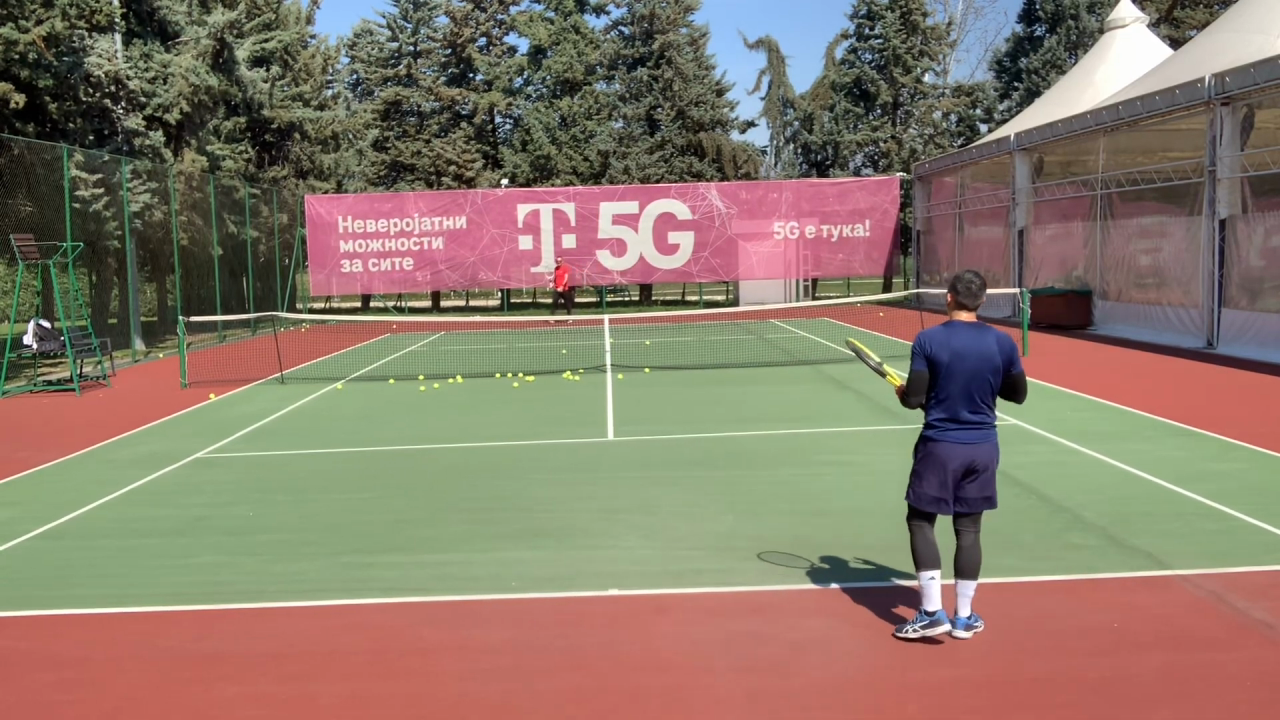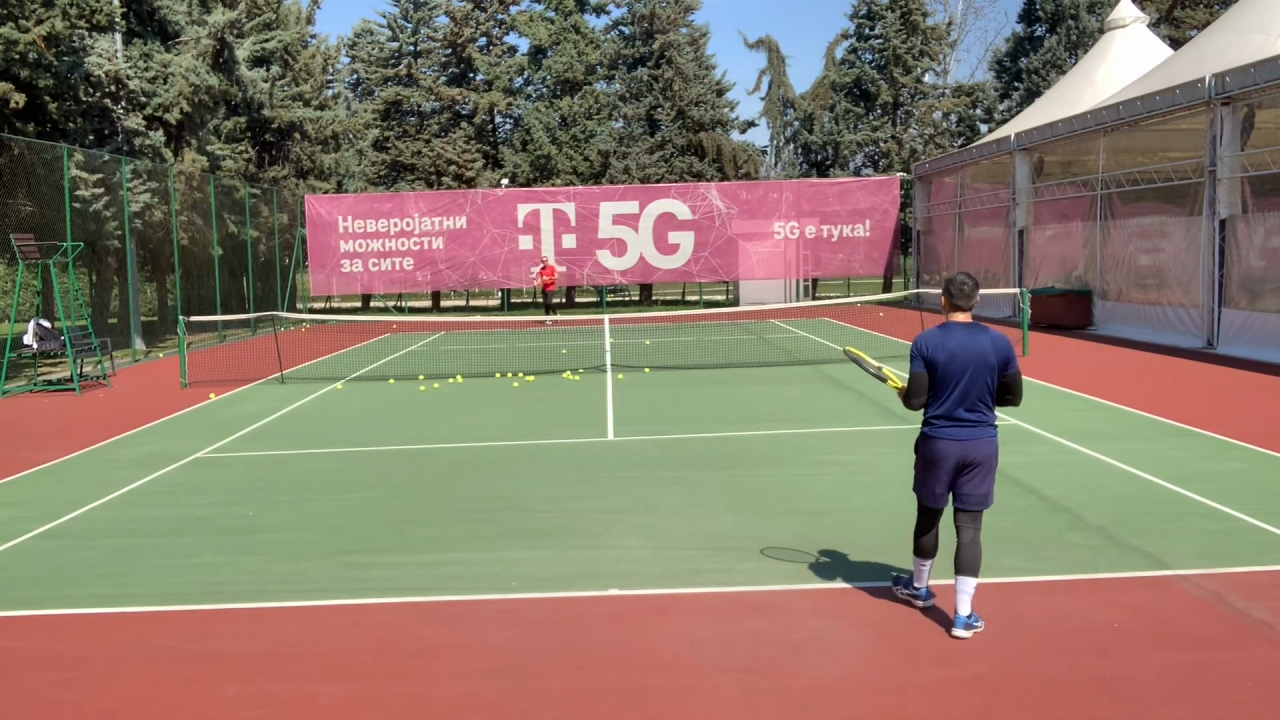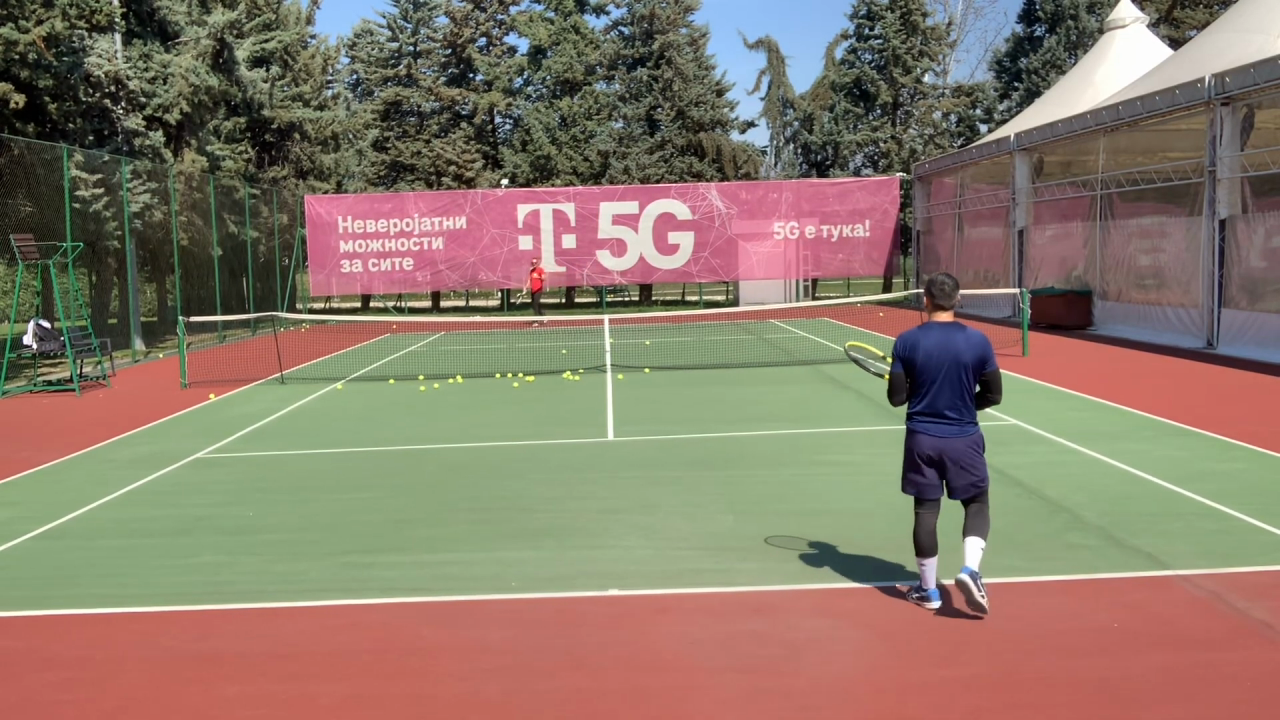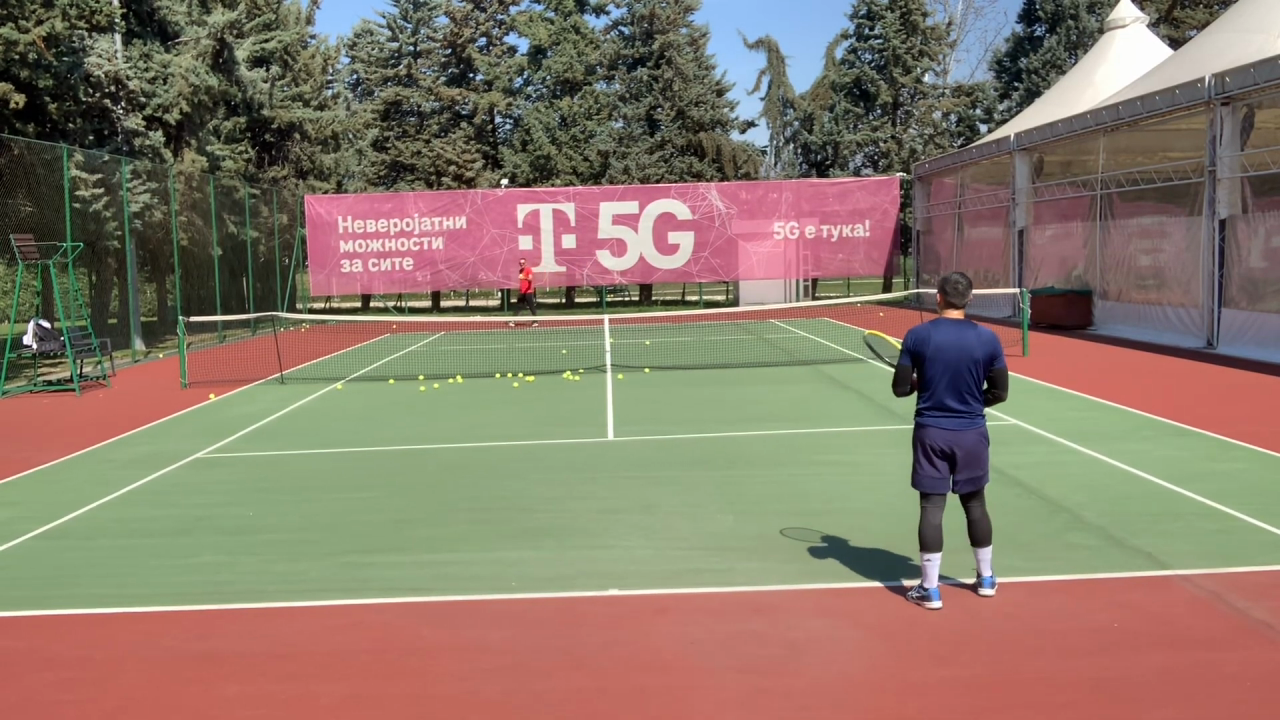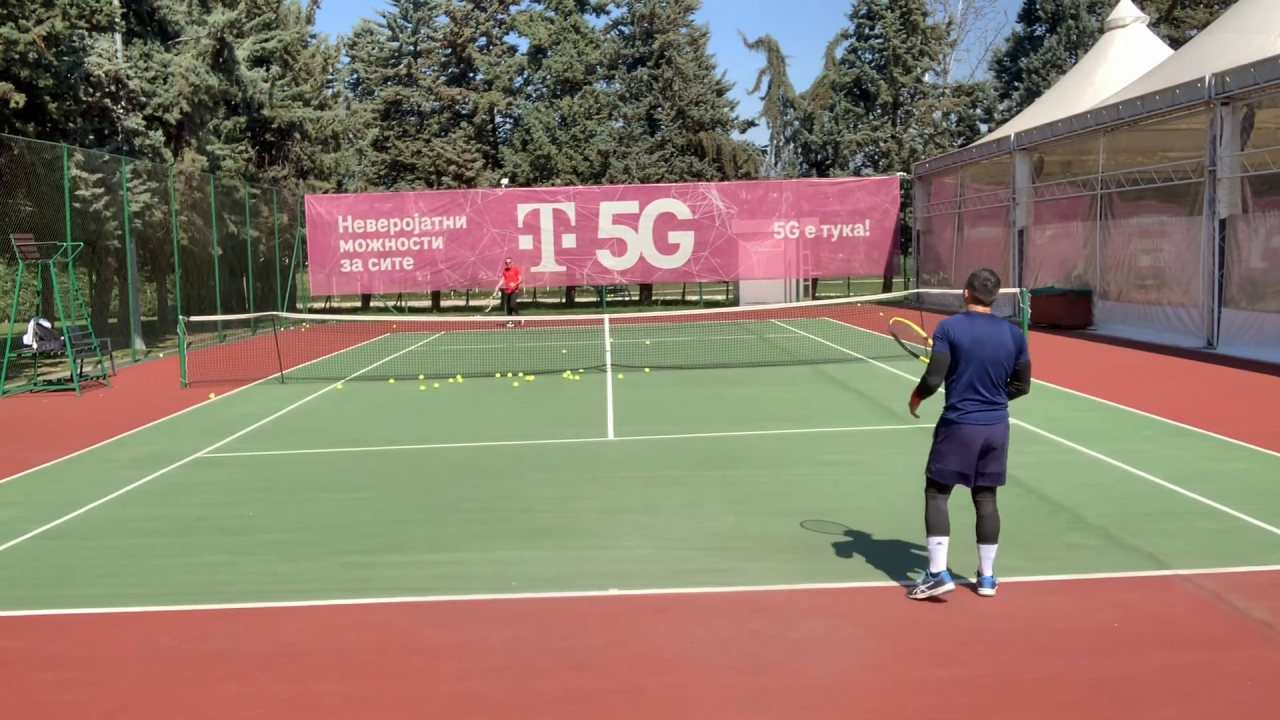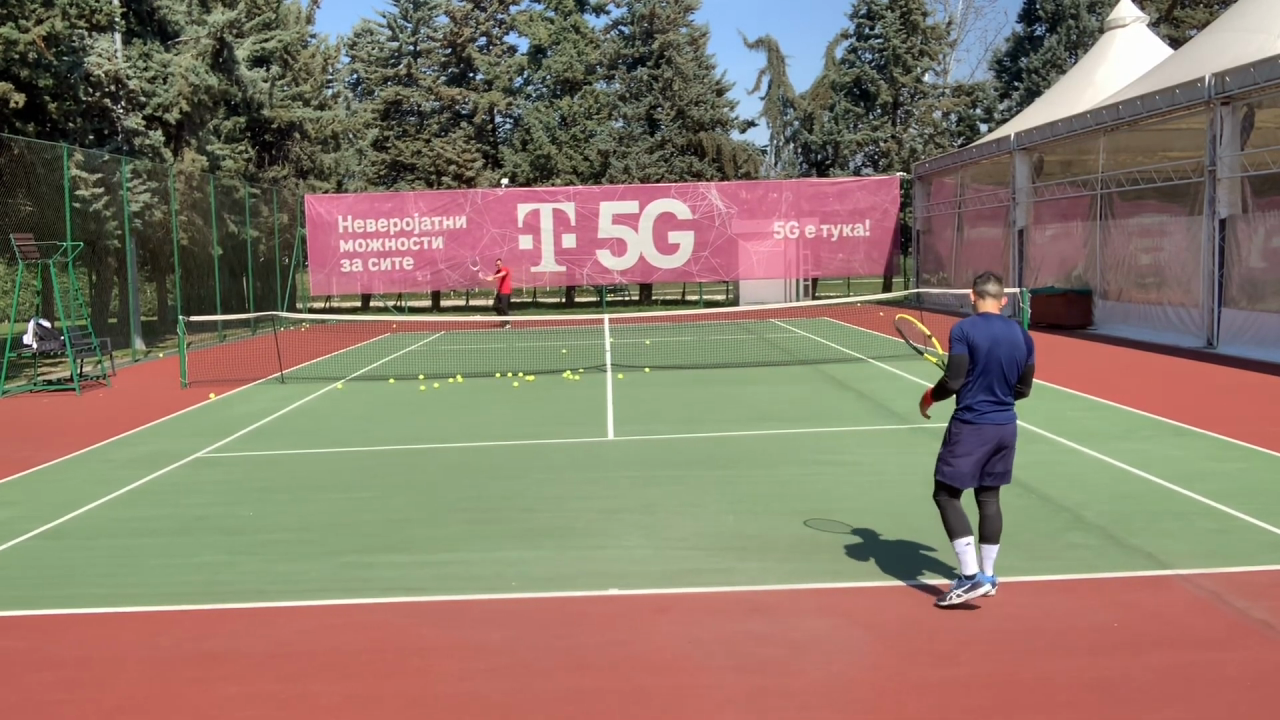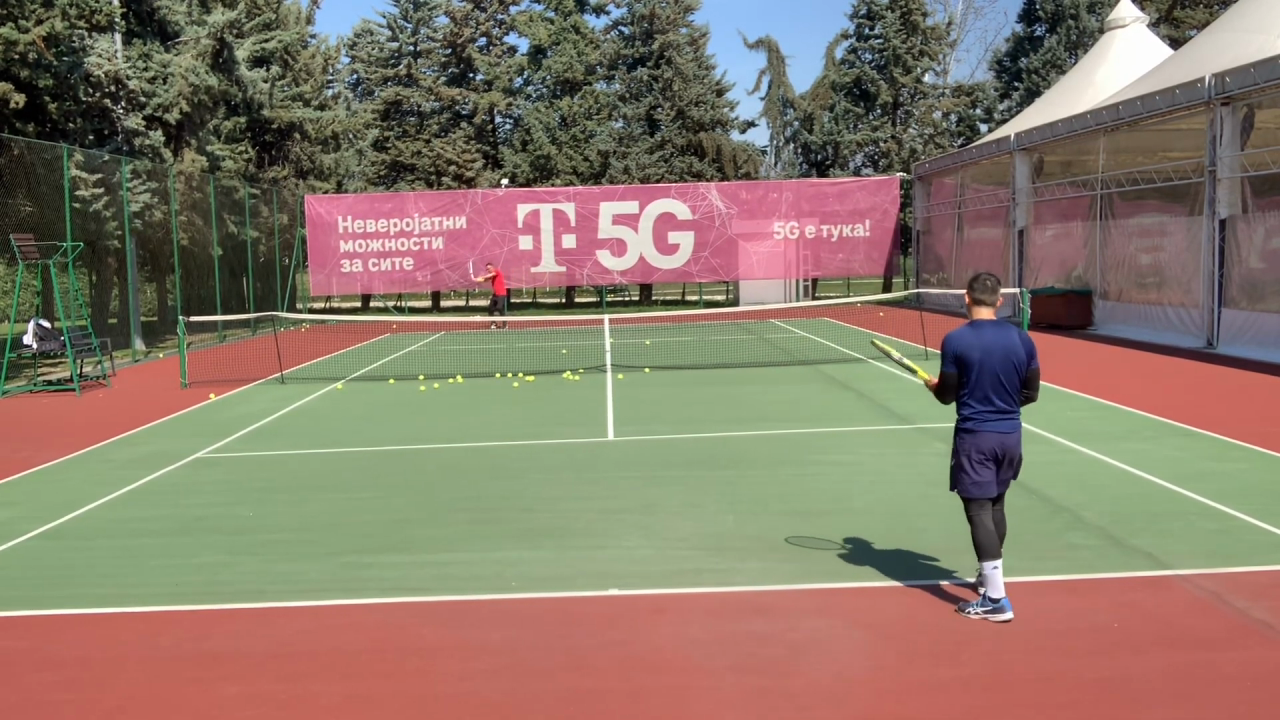
dt=0.4s
person 1, frame 1
left shoulder: (928, 340)
right shoulder: (1003, 343)
left elbow: (913, 399)
right elbow: (1018, 394)
left wrist: (902, 392)
left hip: (939, 446)
right hip: (983, 447)
left knee: (920, 522)
right knee: (969, 530)
left ankle: (932, 612)
right ankle: (964, 616)
person 1, frame 2
left shoulder: (925, 342)
right shoulder: (999, 343)
left elbow: (914, 400)
right elbow: (1013, 397)
left wrist: (903, 394)
left hip: (937, 443)
right hip: (981, 444)
left knee: (928, 516)
right knee: (969, 528)
left ankle: (918, 587)
right ankle: (964, 615)
person 1, frame 3
left shoulder: (906, 342)
right shoulder: (978, 341)
left elbow: (896, 398)
right elbow: (993, 396)
left hip: (922, 439)
right hip: (964, 438)
left knee: (925, 512)
right knee: (977, 503)
left ankle: (928, 590)
right ankle: (970, 570)
person 1, frame 4
left shoulder: (917, 336)
right shoulder: (988, 339)
left elbow: (900, 388)
right elbow: (999, 393)
left hip: (930, 433)
right hip: (971, 433)
left knee: (931, 508)
right knee: (975, 504)
left ankle: (930, 589)
right ankle: (986, 578)
person 1, frame 5
left shoulder: (949, 328)
right shoulder: (1014, 334)
left elbow: (933, 379)
right elbow: (1022, 385)
left wrist: (916, 396)
left hip: (958, 426)
right hip: (996, 427)
left knee: (937, 494)
right knee: (986, 499)
left ankle: (937, 573)
right ankle: (987, 577)
person 1, frame 6
left shoulder: (964, 329)
right shoulder: (1022, 335)
left elbow: (953, 381)
right elbow: (1023, 388)
left wrist: (929, 396)
left hip: (970, 426)
right hip: (1005, 426)
left knee: (946, 496)
right knee: (989, 497)
left ankle: (971, 576)
right ankle: (987, 574)
person 1, frame 7
left shoulder: (955, 340)
right shoulder: (1022, 339)
left elbow: (946, 395)
right elbow: (1031, 393)
left wrist: (933, 386)
left hip: (974, 436)
right hip: (1010, 435)
left knee: (979, 513)
right knee: (995, 505)
left ankle: (996, 599)
right ankle: (988, 577)
